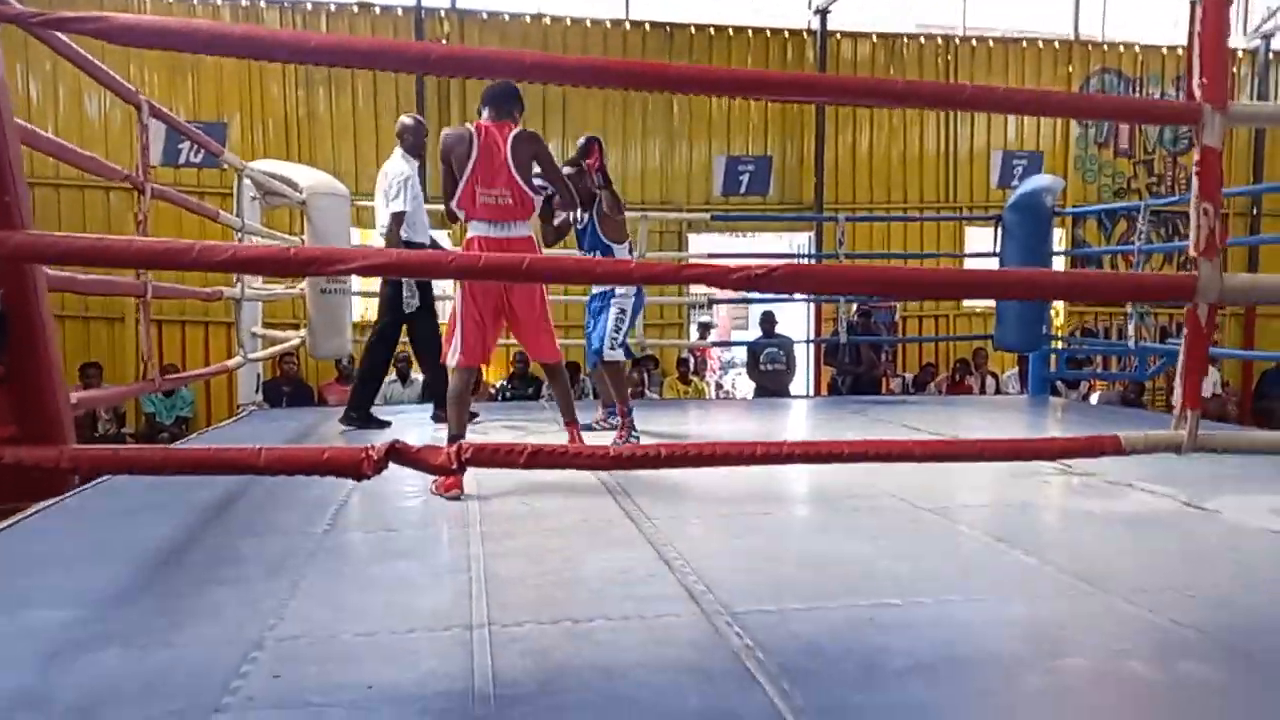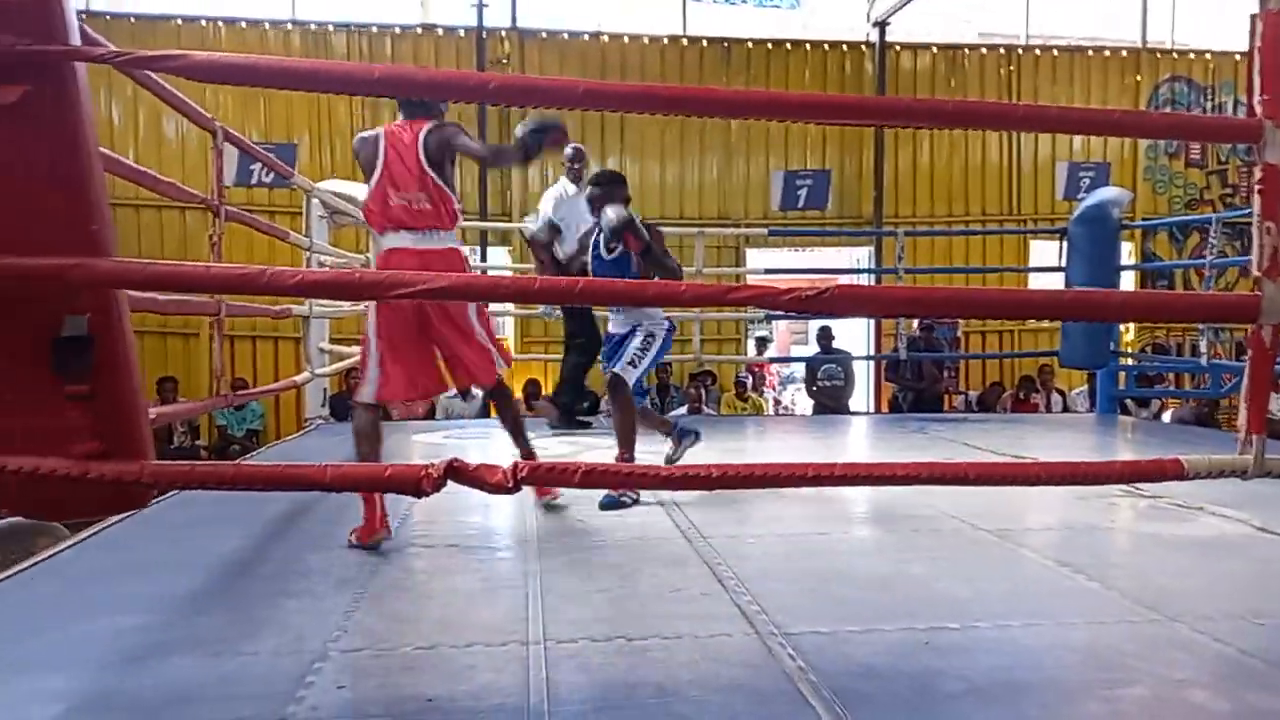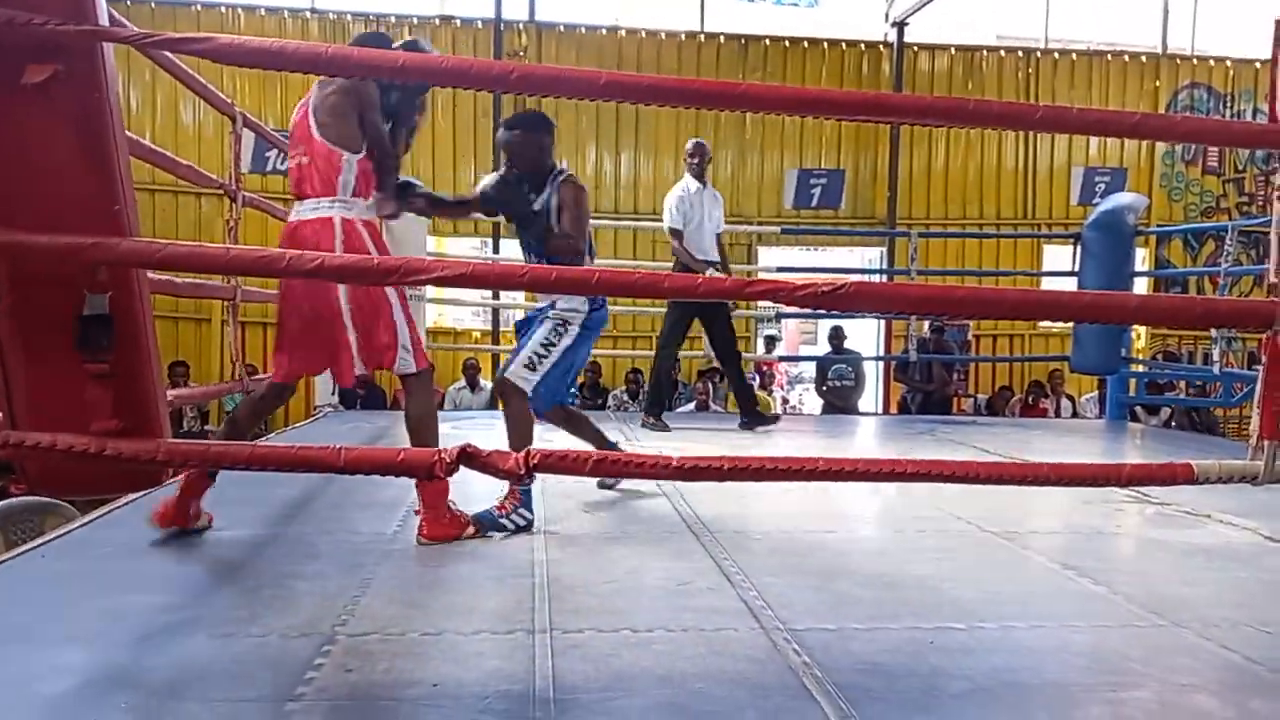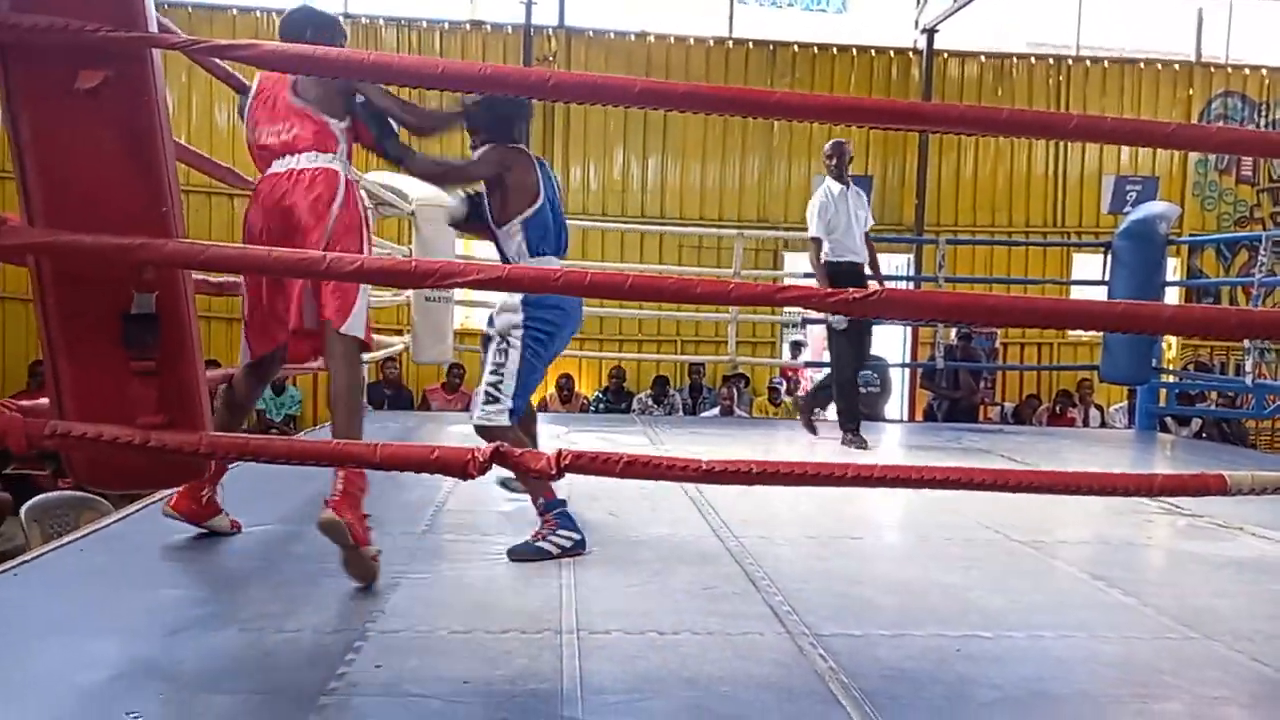
dt=1s
person 1, frame 1
left shoulder: (453, 139)
right shoulder: (528, 140)
left elbow: (451, 208)
right elbow: (569, 200)
right wrist: (536, 200)
left hip: (479, 249)
right hip: (522, 248)
left knee: (463, 360)
right knee: (546, 354)
right ankle: (575, 439)
person 1, frame 2
left shoulder: (366, 143)
right shoulder: (440, 133)
right elbow: (487, 155)
right wrist: (530, 142)
left hip: (395, 265)
right hip: (446, 263)
left knee: (370, 394)
right knee: (490, 377)
left ankle: (374, 515)
person 1, frame 3
left shoulder: (314, 101)
right shoulder: (357, 84)
right elbow: (387, 172)
right wrist: (405, 119)
left hip: (304, 236)
right hip: (342, 237)
left knee: (286, 377)
right knee: (414, 370)
left ankle: (189, 495)
right ankle: (436, 512)
person 1, frame 4
left shoulder: (255, 89)
right shoulder: (335, 83)
right elbow: (419, 124)
left hip: (267, 202)
right hip: (322, 193)
left knee: (261, 358)
right knee: (339, 344)
left ankle: (198, 491)
right ankle: (345, 499)
person 2, frame 1
left shoulder: (606, 205)
right shoulder: (574, 212)
left elbow: (615, 211)
right elbow: (550, 239)
left wrist: (600, 168)
right wrist: (546, 210)
left hip: (622, 291)
right hip: (598, 293)
left knee: (607, 351)
right knee: (594, 358)
left ankle: (626, 426)
right ankle: (608, 413)
person 2, frame 2
left shoulder: (645, 233)
right shoulder: (594, 236)
left elbow: (675, 278)
left wrist: (641, 246)
left hip: (650, 327)
right hip: (618, 331)
left knee: (617, 384)
right knee: (628, 398)
right ankle: (679, 433)
person 2, frame 3
left shoulder: (569, 189)
right shoulder: (509, 180)
left elbow: (574, 258)
right elbow: (460, 208)
left wrist: (526, 215)
right wrist: (412, 199)
left hip: (577, 309)
right hip: (547, 306)
left knee: (511, 385)
right knee: (547, 403)
left ankle: (518, 502)
right ankle: (614, 456)
person 2, frame 4
left shoulder: (503, 157)
right shoulder: (533, 167)
left elbow: (444, 173)
right wrist: (470, 219)
left hip: (532, 303)
right hip: (559, 300)
left knee: (494, 419)
right knee: (513, 392)
left ankle: (558, 523)
right ankle: (535, 477)
person 3, frame 1
left shoulder: (403, 169)
right shoulder: (400, 172)
right elbow: (394, 228)
left wrist: (442, 252)
left knee: (395, 335)
right knee: (416, 334)
left ankle: (359, 409)
person 3, frame 2
left shoulder: (585, 198)
right shoulder: (555, 196)
right elbow: (542, 243)
left hip: (580, 273)
right hip: (564, 273)
left knee: (578, 344)
right knee: (589, 341)
left ankle: (564, 410)
right ankle: (561, 404)
person 3, frame 3
left shoulder: (715, 197)
right shoulder: (678, 196)
right elbow: (676, 244)
right wrist: (705, 271)
left hip: (712, 273)
right hip: (688, 273)
left knee: (727, 345)
right knee: (669, 345)
left ankle: (749, 412)
right ankle: (652, 413)
person 3, frame 4
left shoulder: (859, 196)
right shoulder: (821, 200)
right elbow: (816, 252)
left wrist: (881, 282)
right wrist: (827, 293)
left hip: (858, 276)
right hip: (838, 274)
left knee: (857, 354)
right knee: (846, 356)
left ankle: (812, 401)
right ankle: (850, 428)
